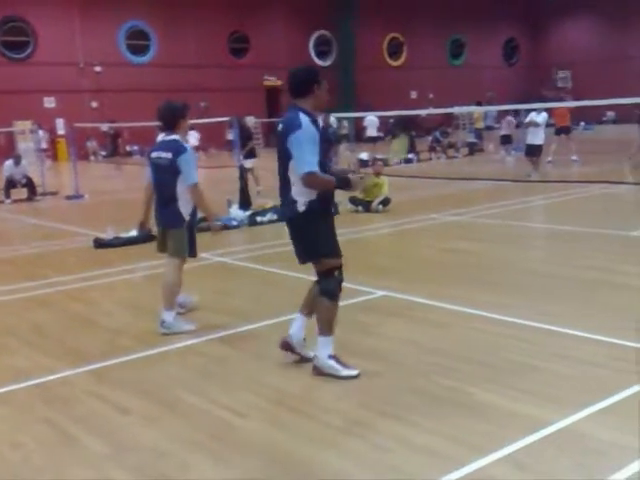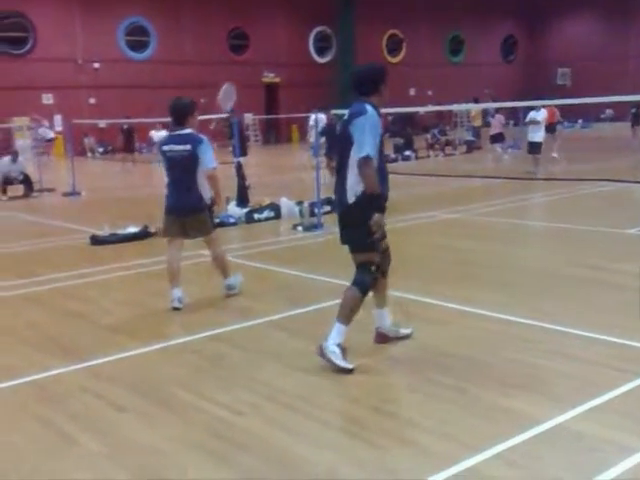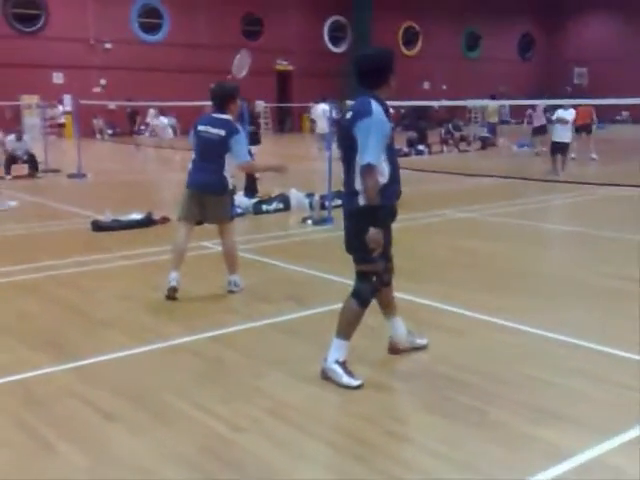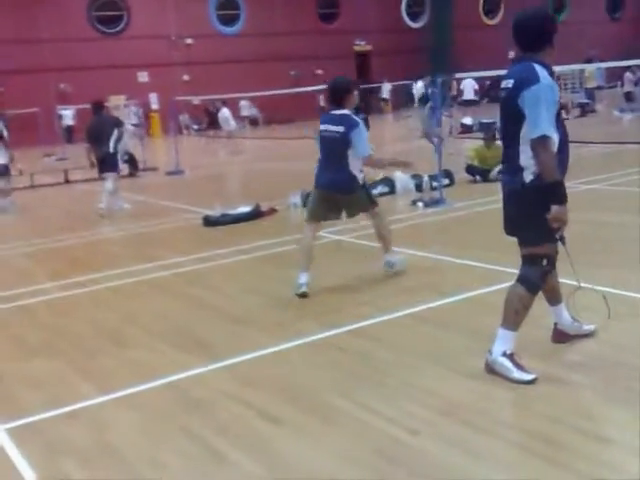
dt=1s
person 1, frame 1
left shoulder: (301, 121)
right shoulder: (302, 125)
right elbow: (310, 178)
left wrist: (337, 176)
right wrist: (344, 183)
left hip: (311, 210)
right hip: (307, 212)
left knee: (326, 276)
right knee: (331, 277)
left ankle: (295, 336)
right ankle: (324, 356)
person 1, frame 2
left shoulder: (357, 113)
right shoulder: (367, 114)
right elbow: (365, 164)
right wrist: (376, 207)
left hip: (358, 202)
right hip: (361, 205)
left knee: (381, 260)
right knee: (367, 273)
left ankle: (384, 327)
right ankle: (333, 343)
person 1, frame 3
left shoulder: (361, 108)
right shoulder: (373, 114)
right elbow: (368, 172)
right wrist: (373, 222)
left hip: (371, 207)
right hip: (369, 210)
left knee: (383, 271)
right knee: (367, 283)
left ankle: (399, 337)
right ankle: (334, 361)
person 1, frame 4
left shoulder: (513, 77)
right shoulder: (539, 80)
right elbow: (541, 145)
right wrist: (558, 197)
left hip: (518, 182)
right hip: (534, 186)
left knee: (545, 257)
right knee: (535, 268)
left ankle: (564, 324)
right ankle: (500, 353)
person 2, frame 1
left shoulder: (155, 150)
right shoulder: (183, 150)
left elbow: (150, 186)
right elbow: (193, 188)
left wrist: (145, 216)
right wrist: (211, 217)
left hip: (163, 214)
right hip: (180, 215)
left knee: (174, 259)
right knee: (175, 263)
left ankle: (179, 300)
right ankle: (168, 318)
person 2, frame 2
left shoulder: (163, 144)
right shoulder: (199, 141)
right elbow: (211, 173)
right wrist: (217, 194)
left hip: (173, 203)
right hip: (197, 202)
left knee: (174, 247)
right knee: (212, 242)
left ankle: (176, 294)
right ankle: (230, 282)
person 2, frame 3
left shoulder: (200, 122)
right shoulder: (233, 130)
right elbow: (245, 166)
right wrist: (271, 168)
left hip: (195, 183)
right hip: (218, 186)
left knee: (184, 229)
right knee: (226, 231)
left ankle: (173, 279)
right ankle: (233, 279)
person 2, frame 4
left shoulder: (324, 121)
right shoulder: (353, 124)
right elbow: (368, 160)
right wrist: (394, 163)
left hip: (323, 183)
right hip: (349, 183)
left knee: (310, 227)
right knee: (376, 214)
left ankle: (303, 280)
right ankle: (390, 258)
